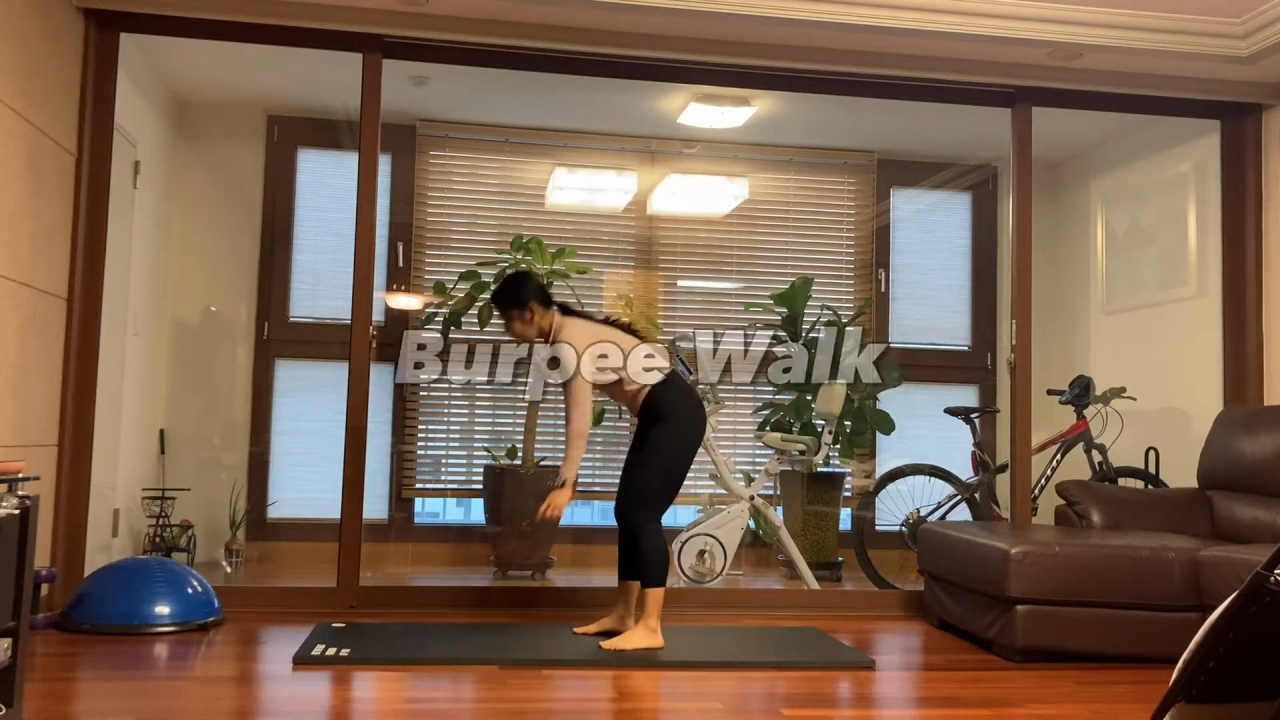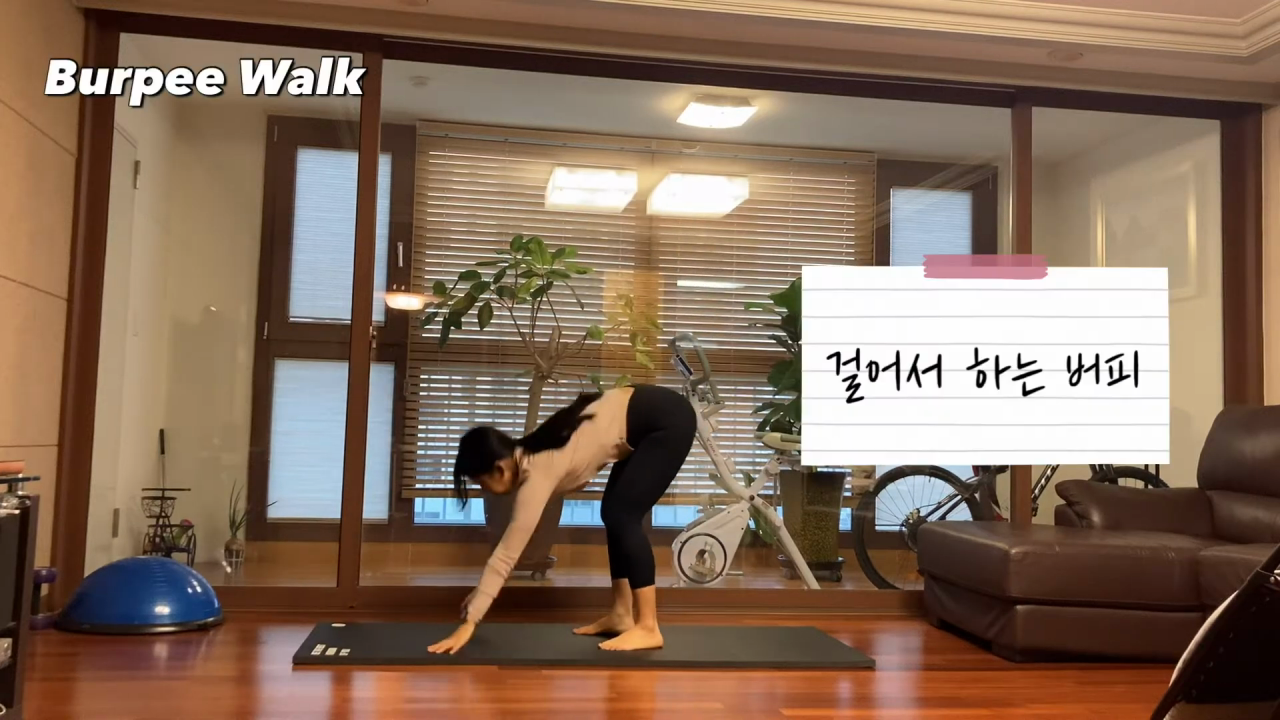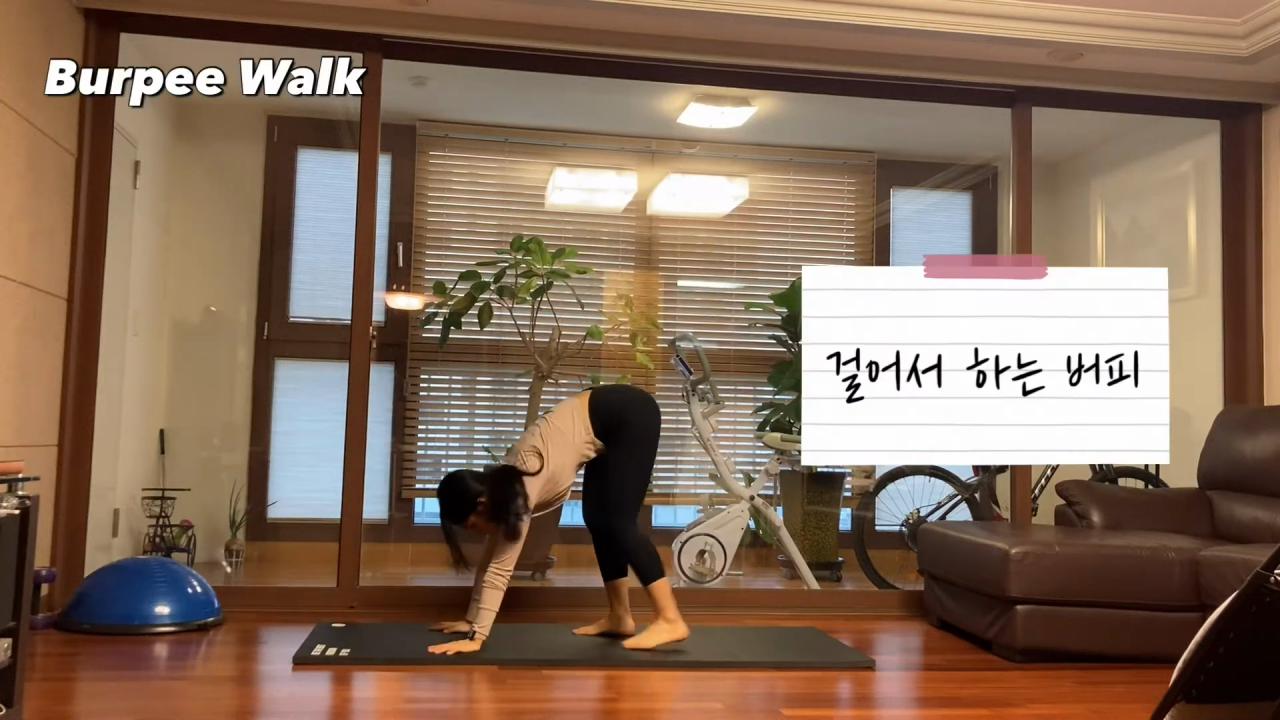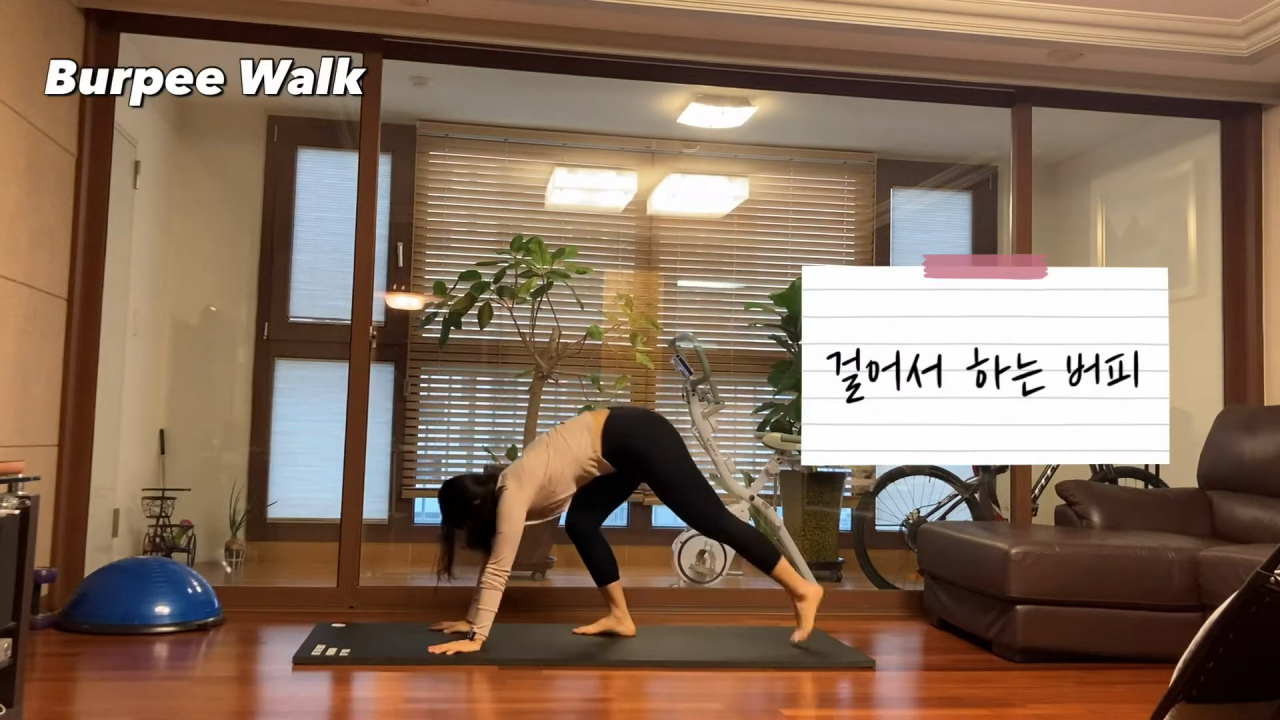
dt=0.4s
person 1, frame 1
left shoulder: (571, 338)
right shoulder: (561, 339)
left elbow: (581, 416)
right elbow: (576, 414)
left wrist: (565, 481)
right wrist: (567, 478)
left hip: (676, 414)
right hip: (656, 414)
left knee: (642, 509)
right knee: (629, 509)
left ankle: (649, 628)
right ankle: (624, 615)
person 1, frame 2
left shoulder: (537, 478)
right shoulder: (524, 466)
left elbow: (506, 555)
left wrist: (468, 624)
right wrist: (482, 592)
left hip: (667, 419)
right hip: (645, 416)
left knee: (622, 516)
right knee: (615, 514)
left ankle: (648, 628)
right ankle: (622, 615)
person 1, frame 3
left shoulder: (511, 497)
right shoulder: (502, 484)
left elbow: (499, 571)
right elbow: (491, 561)
left wrist: (475, 637)
right wrist: (471, 621)
left hip: (630, 414)
right hip: (606, 414)
left knee: (615, 522)
right knee: (598, 520)
left ankle: (670, 619)
right ankle: (621, 617)
person 1, frame 4
left shoulder: (511, 495)
right shoulder: (500, 490)
left elbow: (498, 570)
right elbow: (496, 567)
left wrist: (475, 637)
right wrist: (473, 620)
left hip: (635, 439)
right hip: (626, 438)
left knee: (714, 521)
right knee: (581, 525)
left ankle: (803, 592)
right ankle: (619, 617)
